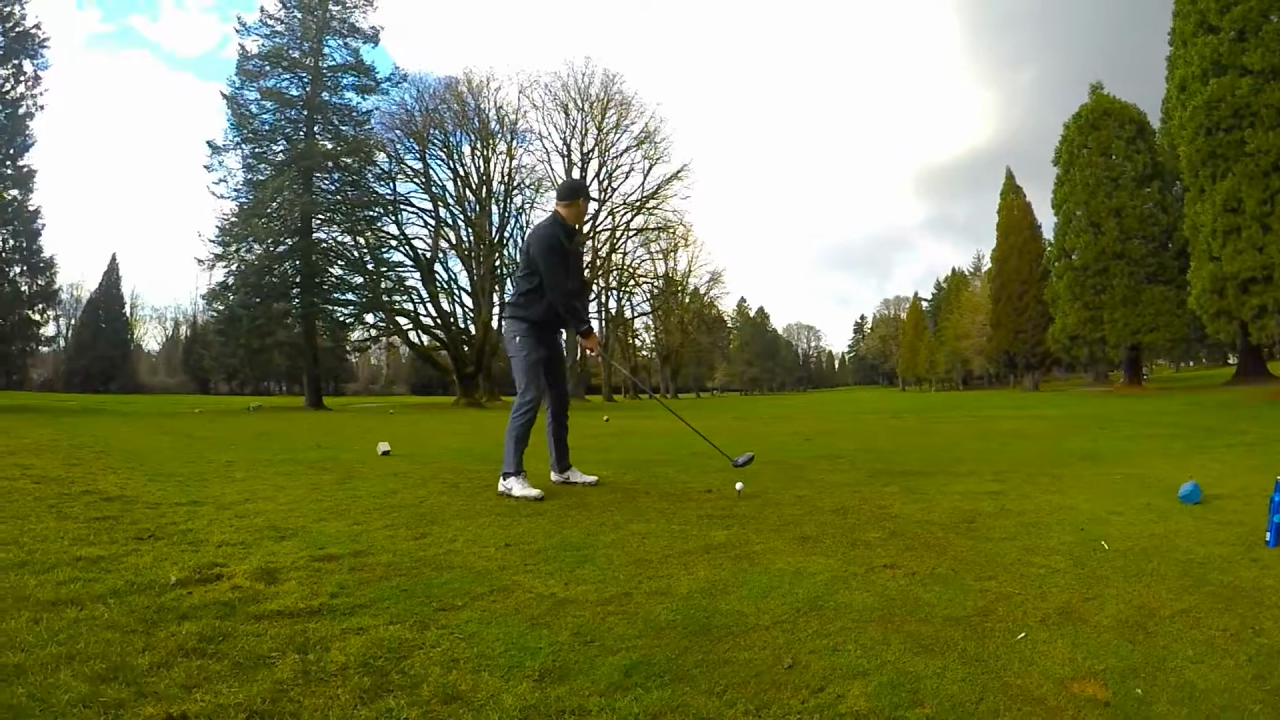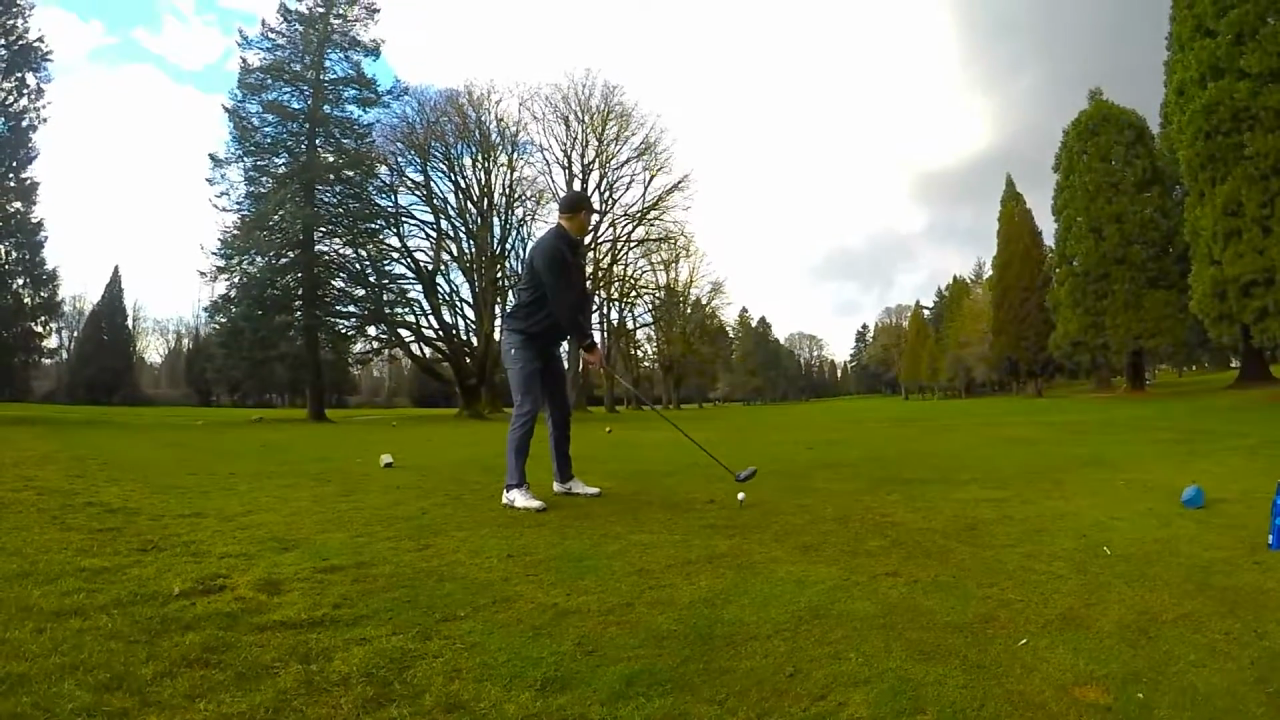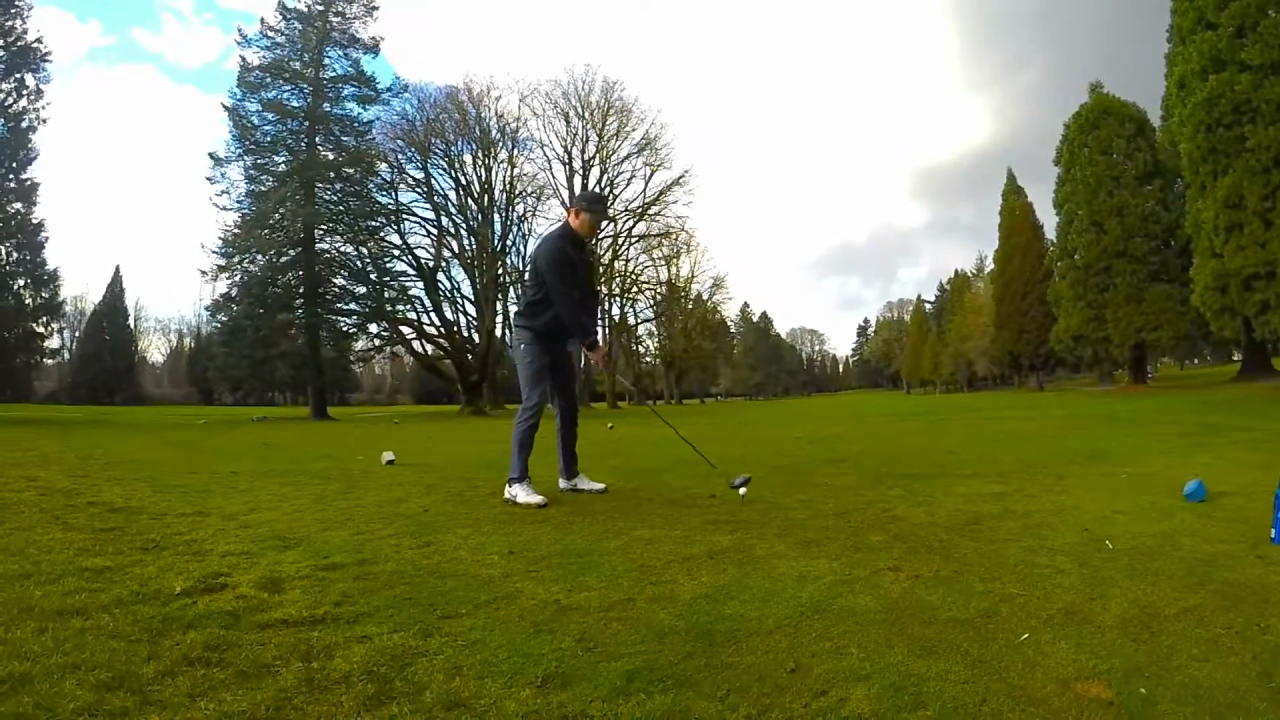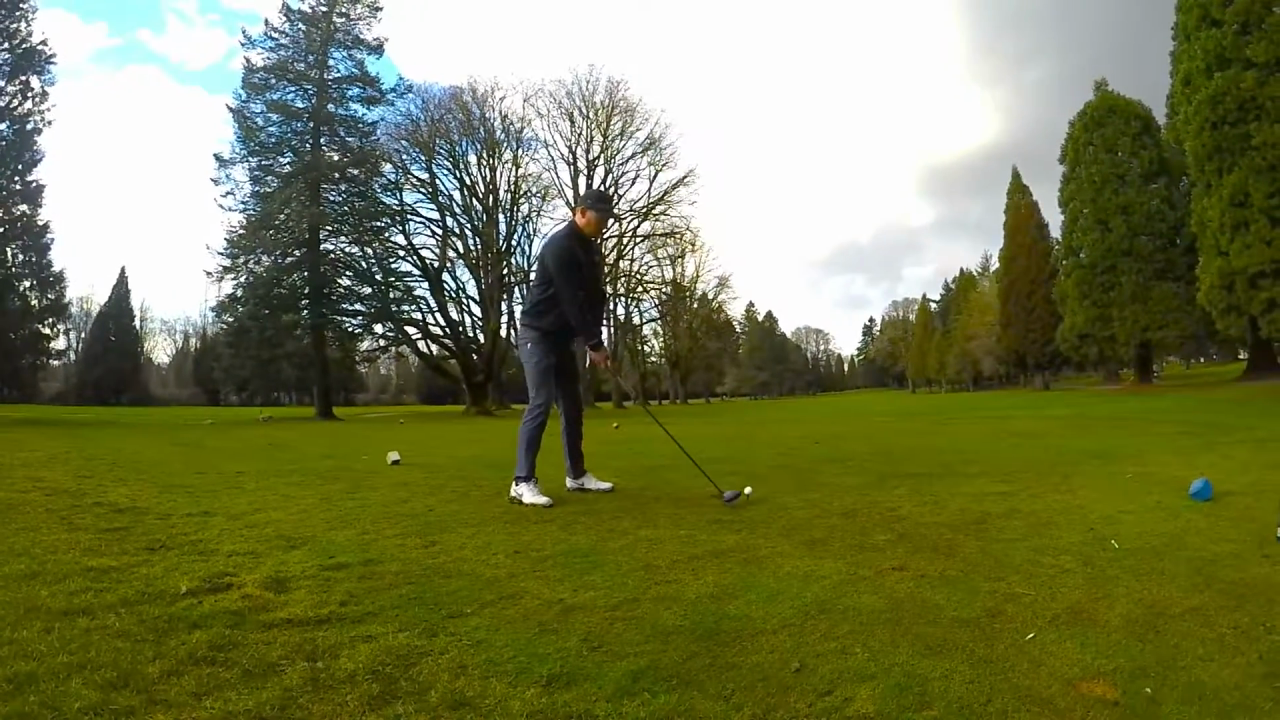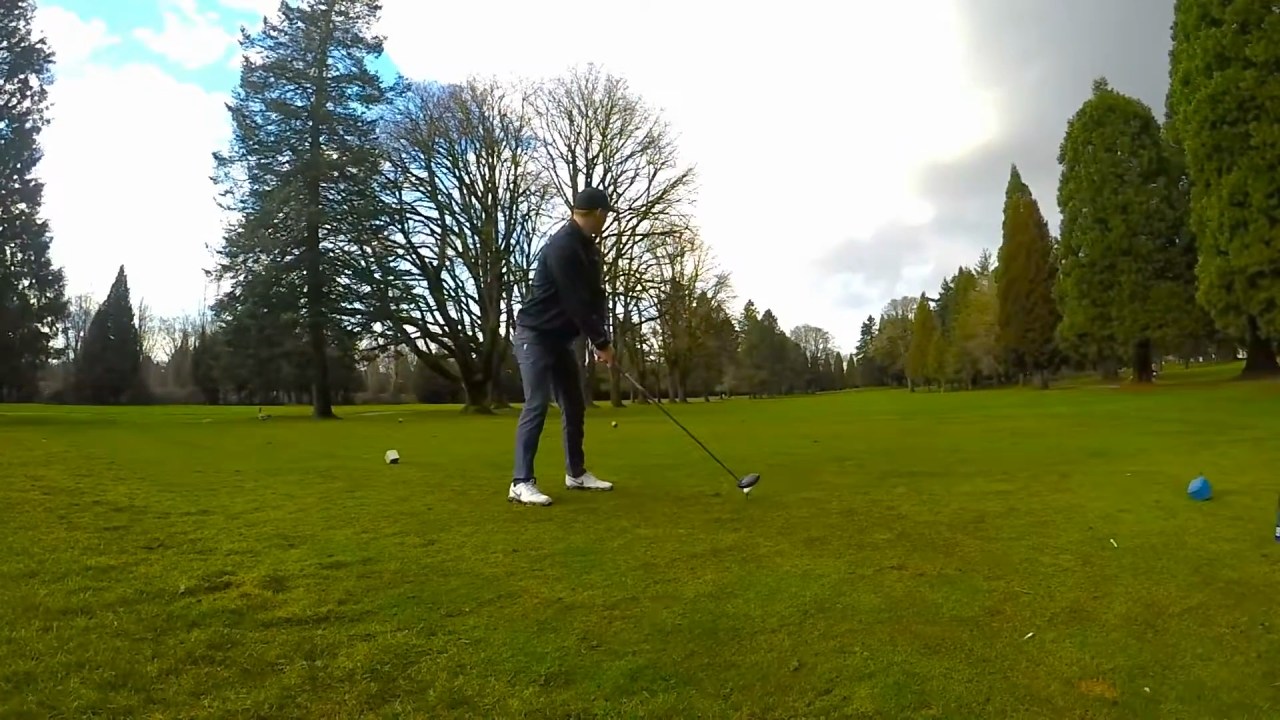
dt=1s
person 1, frame 1
left shoulder: (569, 238)
right shoulder: (545, 236)
left elbow: (576, 288)
right elbow: (558, 291)
left wrist: (583, 328)
right wrist: (584, 330)
left hip: (548, 329)
right hip: (525, 326)
left knee: (559, 398)
right knee: (531, 396)
left ankle: (562, 468)
right ankle: (511, 476)
person 1, frame 2
left shoulder: (573, 250)
right shoulder: (549, 248)
left elbow: (580, 301)
right elbow: (562, 304)
left wrist: (586, 342)
right wrist: (587, 344)
left hip: (547, 341)
right hip: (522, 338)
left knee: (560, 409)
right knee: (527, 408)
left ankle: (564, 479)
right ankle: (514, 488)
person 1, frame 3
left shoulder: (582, 249)
right shoulder: (553, 247)
left elbow: (589, 298)
right elbow: (565, 302)
left wrist: (590, 340)
right wrist: (591, 343)
left hip: (559, 338)
right hip: (532, 335)
left knee: (568, 406)
right knee: (534, 402)
left ankle: (569, 475)
right ankle: (517, 482)
person 1, frame 4
left shoulder: (592, 249)
right shoulder: (560, 245)
left elbow: (595, 299)
right elbow: (572, 302)
left wrist: (595, 341)
right wrist: (595, 343)
left hip: (562, 338)
right hip: (538, 335)
left knee: (573, 406)
right knee: (541, 404)
left ankle: (577, 475)
right ankle: (523, 482)
person 1, frame 5
left shoulder: (588, 247)
right shoulder: (563, 247)
left elbow: (596, 297)
right elbow: (576, 303)
left wrist: (601, 339)
right wrist: (601, 342)
left hip: (561, 338)
right hip: (535, 335)
left knee: (574, 405)
right knee: (537, 404)
left ankle: (576, 473)
right ankle: (522, 482)
